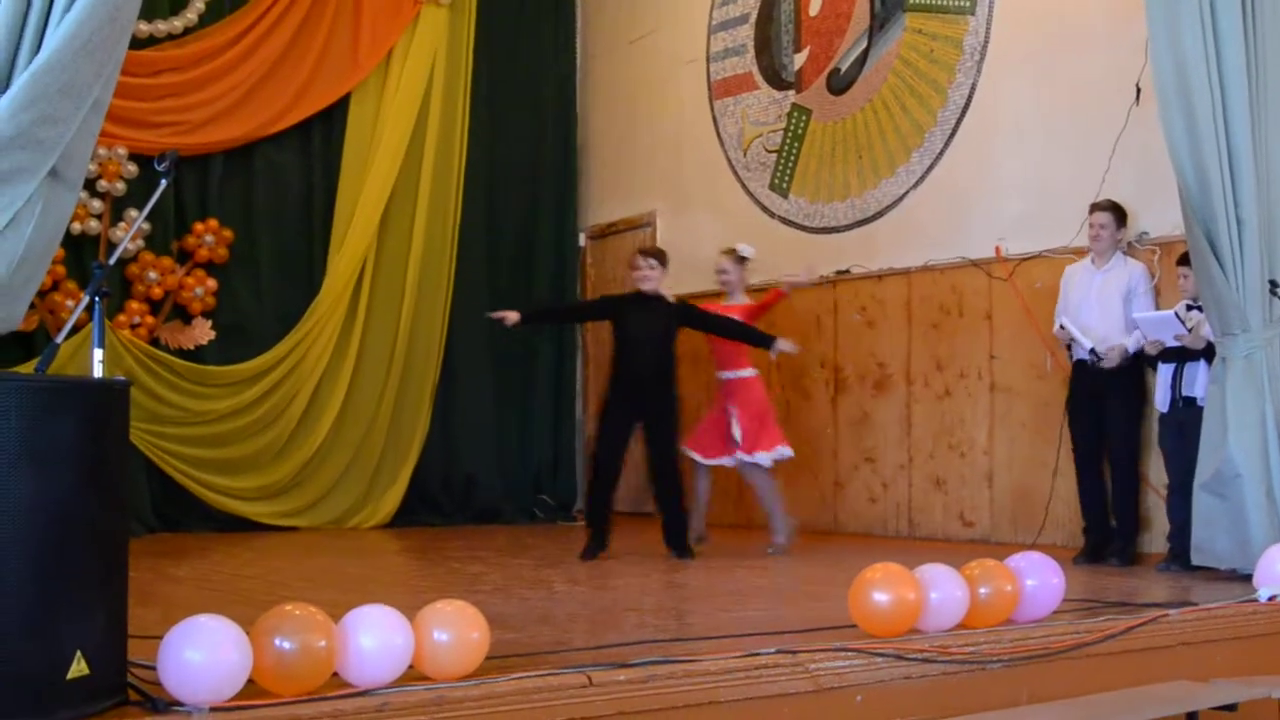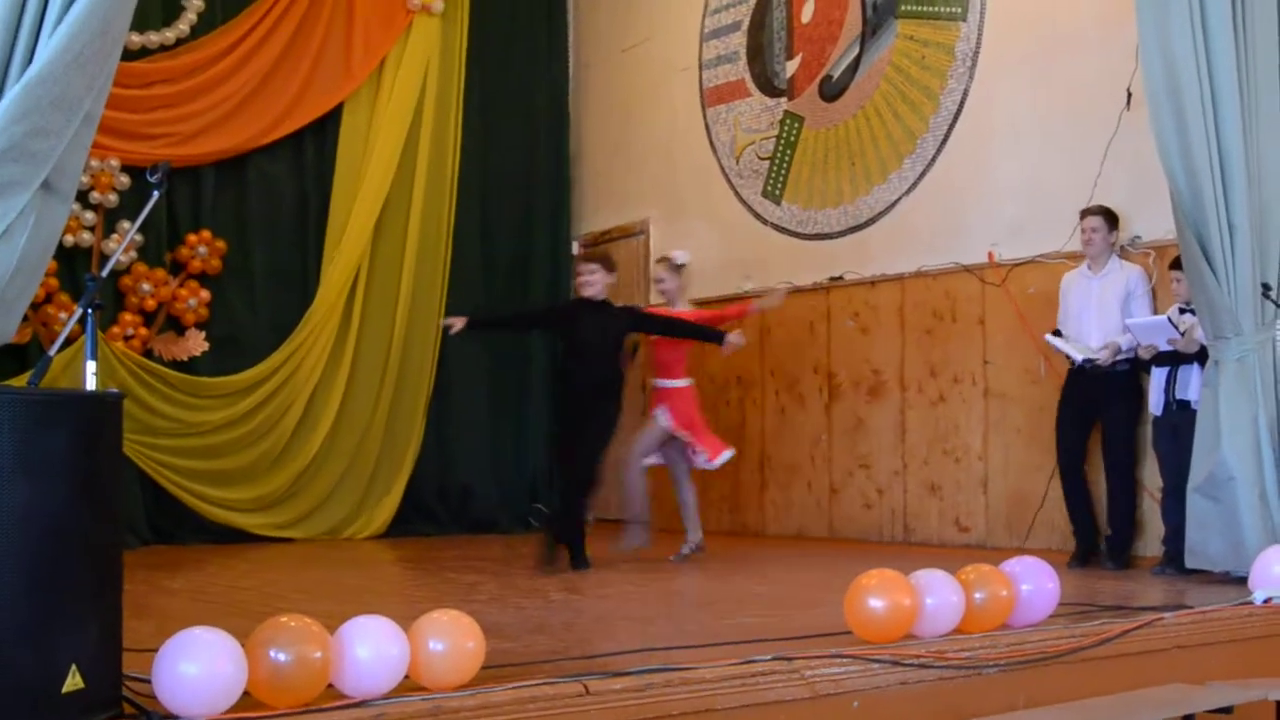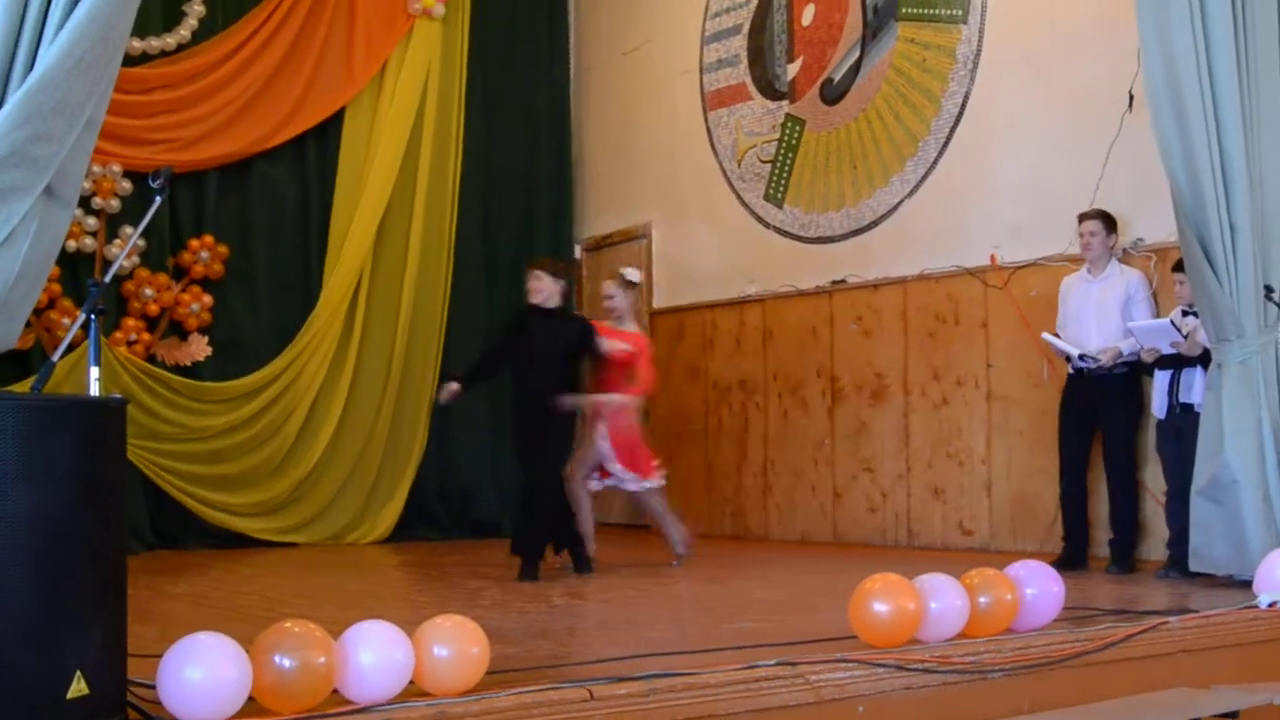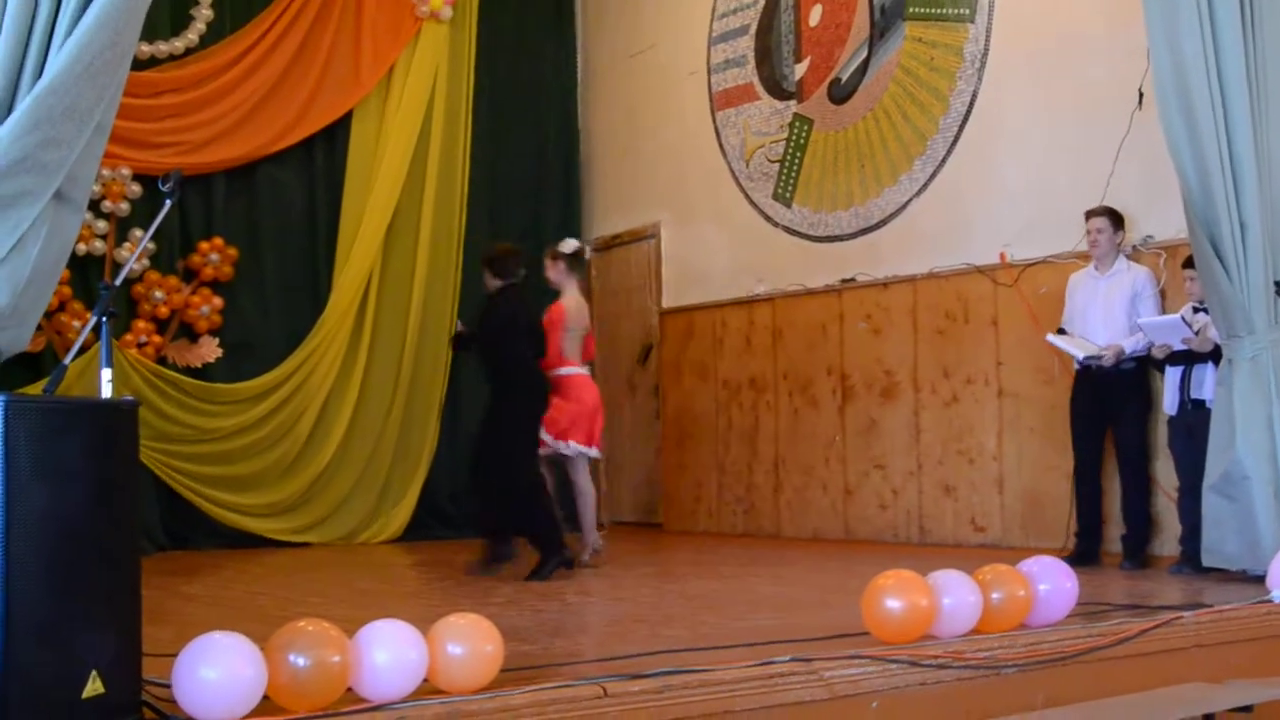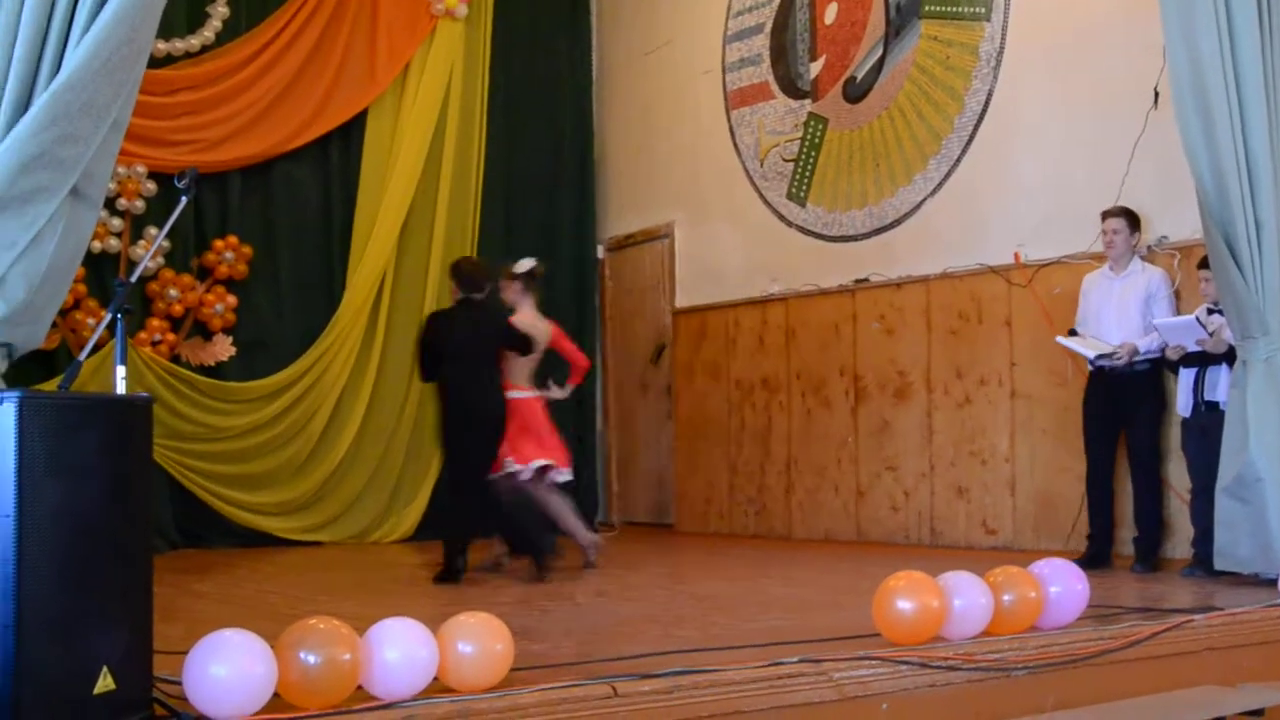
dt=0.2s
person 1, frame 1
left shoulder: (1135, 272)
right shoulder: (1072, 273)
right elbow: (1061, 317)
left wrist: (1125, 347)
right wrist: (1061, 332)
left hip: (1122, 372)
right hip: (1084, 372)
left knee: (1122, 456)
right knee: (1085, 457)
left ankle: (1123, 542)
right ankle: (1096, 539)
person 1, frame 2
left shoulder: (1132, 275)
right shoulder: (1070, 280)
left wrist: (1119, 345)
right wrist: (1060, 342)
left hip: (1119, 377)
right hip: (1079, 377)
left knee: (1118, 461)
right knee: (1068, 456)
left ankle: (1119, 546)
right ankle: (1085, 541)
person 1, frame 3
left shoulder: (1132, 280)
right shoulder: (1068, 284)
left wrist: (1120, 350)
left hip: (1118, 381)
right hip: (1078, 381)
left knee: (1119, 465)
right knee: (1071, 466)
left ankle: (1123, 551)
right ankle: (1074, 548)
person 1, frame 4
left shoulder: (1139, 276)
right shoulder: (1076, 280)
left wrist: (1123, 348)
right wrist: (1067, 341)
left hip: (1127, 377)
right hip: (1087, 378)
left knee: (1131, 460)
right knee: (1085, 462)
left ankle: (1135, 547)
right ankle: (1087, 545)
person 1, frame 5
left shoulder: (1154, 277)
right shoulder: (1090, 281)
right elbow: (1081, 328)
left wrist: (1137, 346)
left hip: (1141, 378)
right hip: (1101, 379)
left knee: (1144, 462)
right knee: (1098, 463)
left ankle: (1147, 550)
right ankle: (1098, 547)
person 2, frame 1
left shoulder: (676, 310)
right shoulder: (619, 305)
left elbow: (721, 325)
right elbow: (573, 312)
left wrist: (771, 342)
right wrist: (523, 316)
left hip: (659, 396)
right hip: (621, 395)
left knee: (665, 465)
right knee: (604, 461)
left ankle: (677, 538)
right ankle: (597, 535)
person 2, frame 2
left shoulder: (624, 316)
right shoulder: (566, 312)
left elbow: (669, 325)
right elbow: (520, 321)
left wrist: (720, 337)
right wrist: (470, 322)
left hip: (604, 404)
right hip: (569, 402)
left knee: (582, 468)
right knee: (570, 472)
left ankle: (560, 536)
right ankle: (575, 547)
person 2, frame 3
left shoulder: (577, 327)
right shoulder: (524, 320)
left elbow: (597, 359)
right elbow: (496, 357)
right wrist: (461, 382)
left hip: (560, 415)
right hip: (529, 413)
left knee: (543, 480)
right knee: (546, 483)
left ankle: (531, 555)
right ankle: (577, 551)
person 2, frame 4
left shoulder: (499, 304)
right shoulder: (516, 303)
left elbow: (478, 342)
right elbow: (538, 349)
left wrist: (460, 337)
left hip: (520, 395)
right hip: (513, 395)
left knee: (518, 471)
right knee: (488, 464)
left ankle: (553, 550)
right ankle: (501, 542)
person 2, frame 5
left shoulder: (439, 321)
right shoulder: (496, 320)
left elbow: (427, 371)
right elbow: (526, 346)
left hip: (462, 411)
right hip: (492, 408)
left knee: (465, 486)
right knee: (463, 483)
right ankle: (454, 560)
person 3, frame 1
right shoulder: (1177, 311)
right elbow: (1161, 361)
left wrist: (1203, 346)
right wrist: (1151, 352)
left hip: (1203, 408)
right hip: (1171, 408)
right knee: (1177, 481)
right ankle: (1179, 550)
person 3, frame 2
right shoulder: (1171, 315)
left wrist: (1197, 349)
right wrist: (1144, 356)
left hip: (1196, 411)
right hip: (1165, 411)
right knee: (1172, 484)
right ankle: (1174, 554)
person 3, frame 3
right shoulder: (1174, 318)
left wrist: (1200, 352)
right wrist: (1147, 359)
left hip: (1200, 414)
right hip: (1169, 414)
right knee: (1176, 487)
right ankle: (1178, 557)
person 3, frame 4
right shoulder: (1184, 314)
left wrist: (1211, 348)
right wrist: (1158, 356)
left hip: (1212, 410)
right hip: (1180, 410)
right knee: (1188, 483)
right ankle: (1191, 553)
person 3, frame 5
right shoulder: (1198, 315)
left wrist: (1225, 350)
right wrist: (1171, 357)
left hip: (1226, 412)
right hip: (1194, 412)
right knee: (1201, 486)
right ankle: (1204, 556)
person 4, frame 1
left shoulder: (749, 309)
right shoulder: (712, 308)
left elbow: (767, 301)
left wrist: (785, 289)
left hip: (744, 389)
right hip: (726, 390)
left knee: (750, 465)
right knee: (701, 455)
left ankle: (780, 527)
right ankle: (697, 527)
person 4, frame 2
left shoulder: (693, 317)
right shoulder: (654, 314)
left elbow: (722, 316)
left wrist: (759, 304)
left hip: (677, 398)
right hip: (660, 397)
left knee: (632, 459)
right knee: (679, 471)
left ankle: (637, 524)
right ankle: (694, 536)
person 4, frame 3
left shoulder: (639, 341)
right shoulder: (599, 330)
left elbow: (645, 380)
left wrist: (626, 403)
left hip: (617, 415)
right hip: (600, 412)
left knee: (577, 478)
right knee: (611, 483)
left ankle: (586, 547)
right ankle: (676, 535)
person 4, frame 4
left shoulder: (562, 308)
right shoulder: (580, 305)
left elbow: (552, 356)
left hip: (571, 391)
right hip: (579, 389)
right knee: (577, 469)
right ankle: (590, 539)
person 4, frame 5
left shoulder: (510, 326)
right shoulder: (547, 328)
right elbow: (582, 363)
right wrist: (565, 388)
left hip: (516, 408)
right hip: (533, 407)
right knee: (522, 485)
